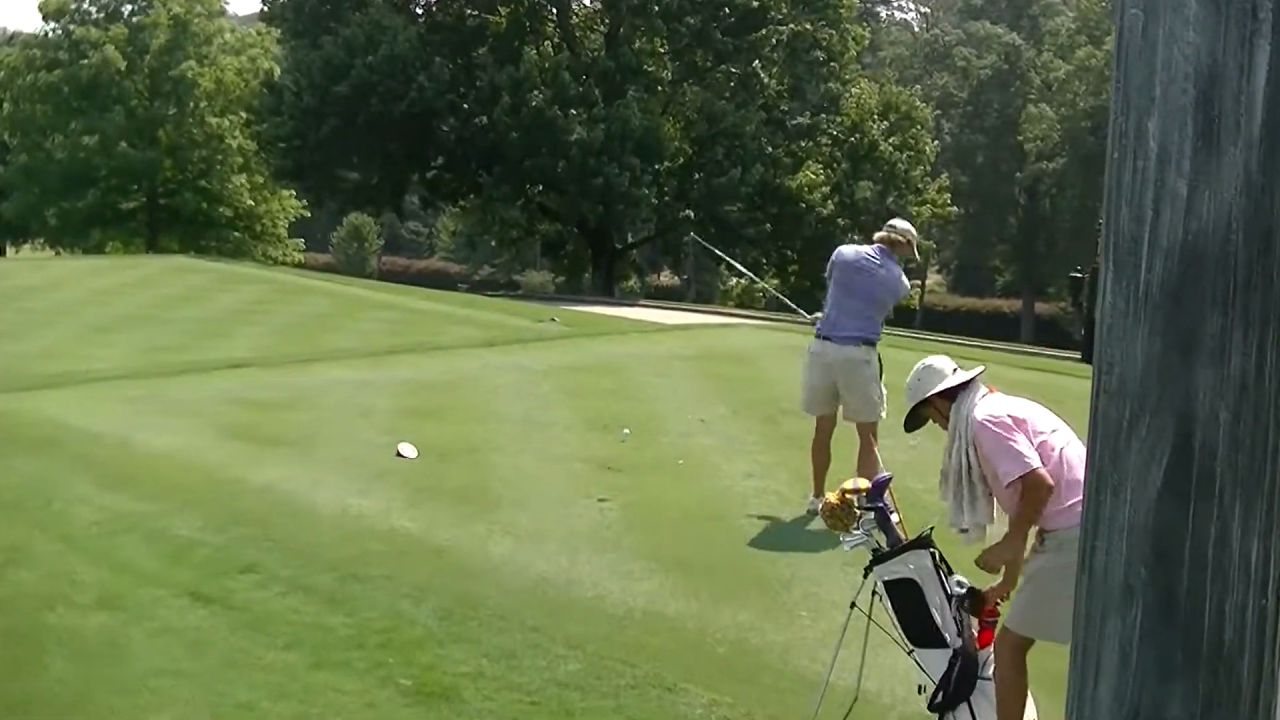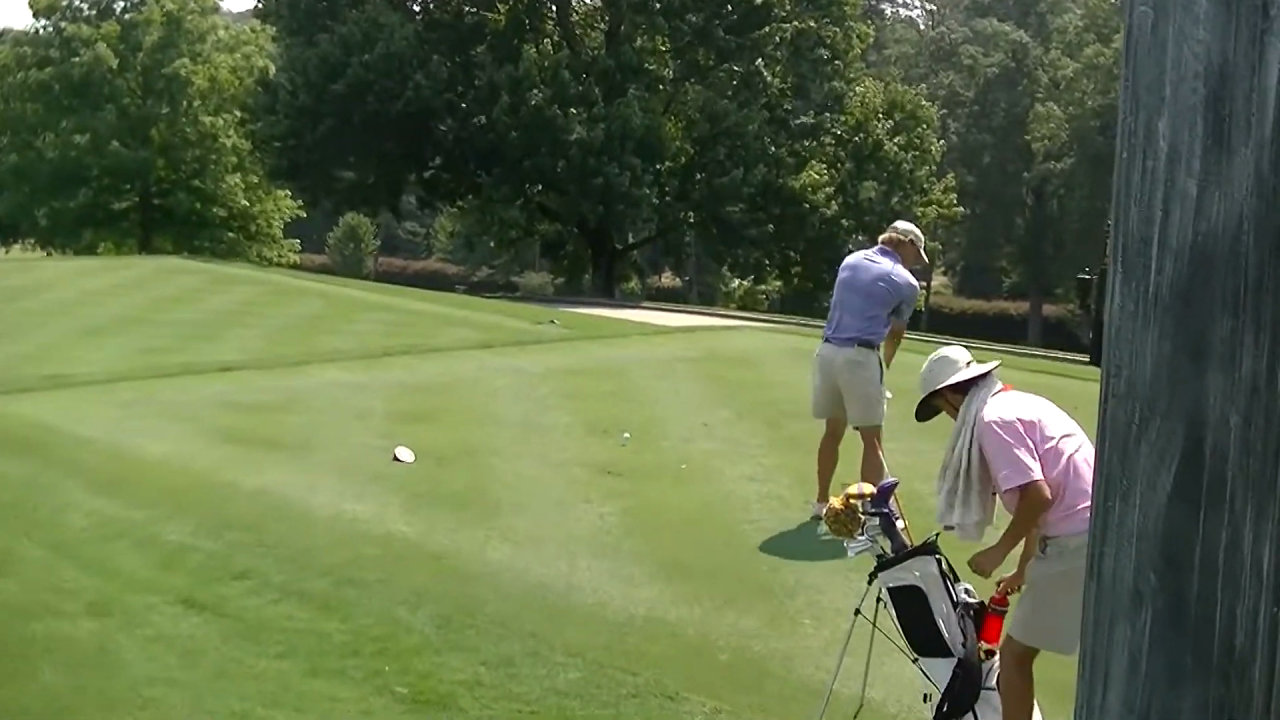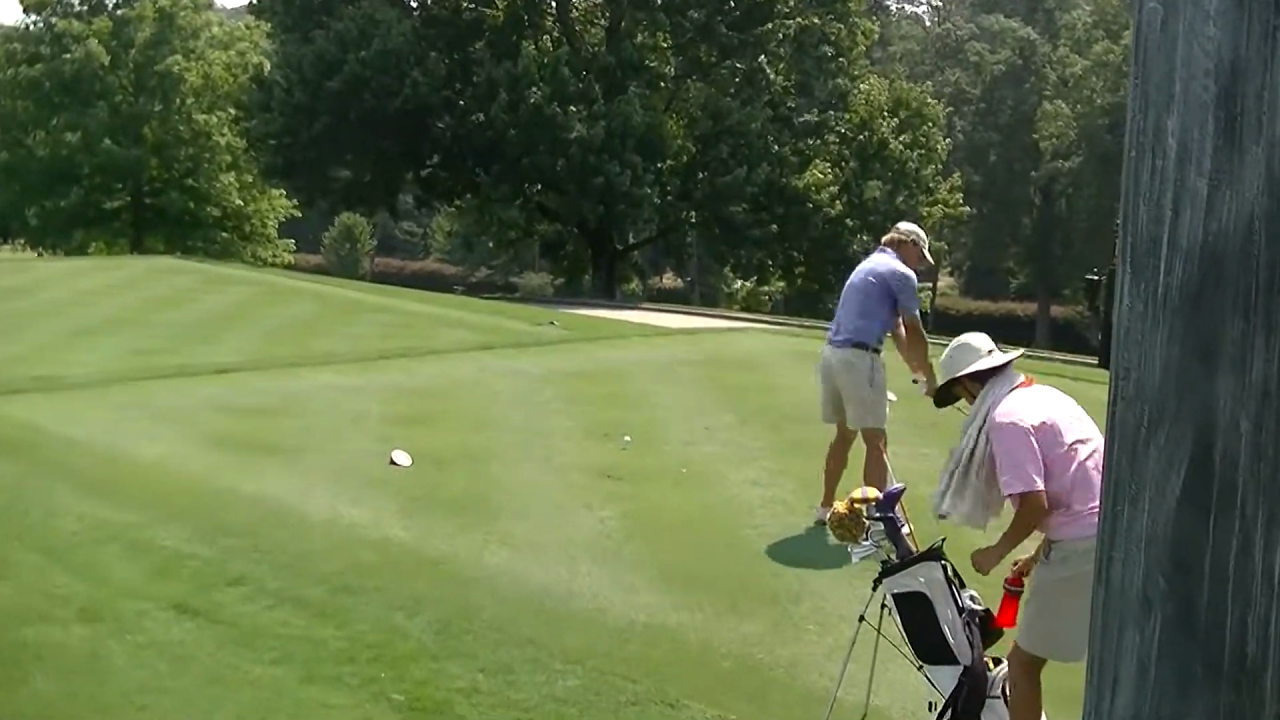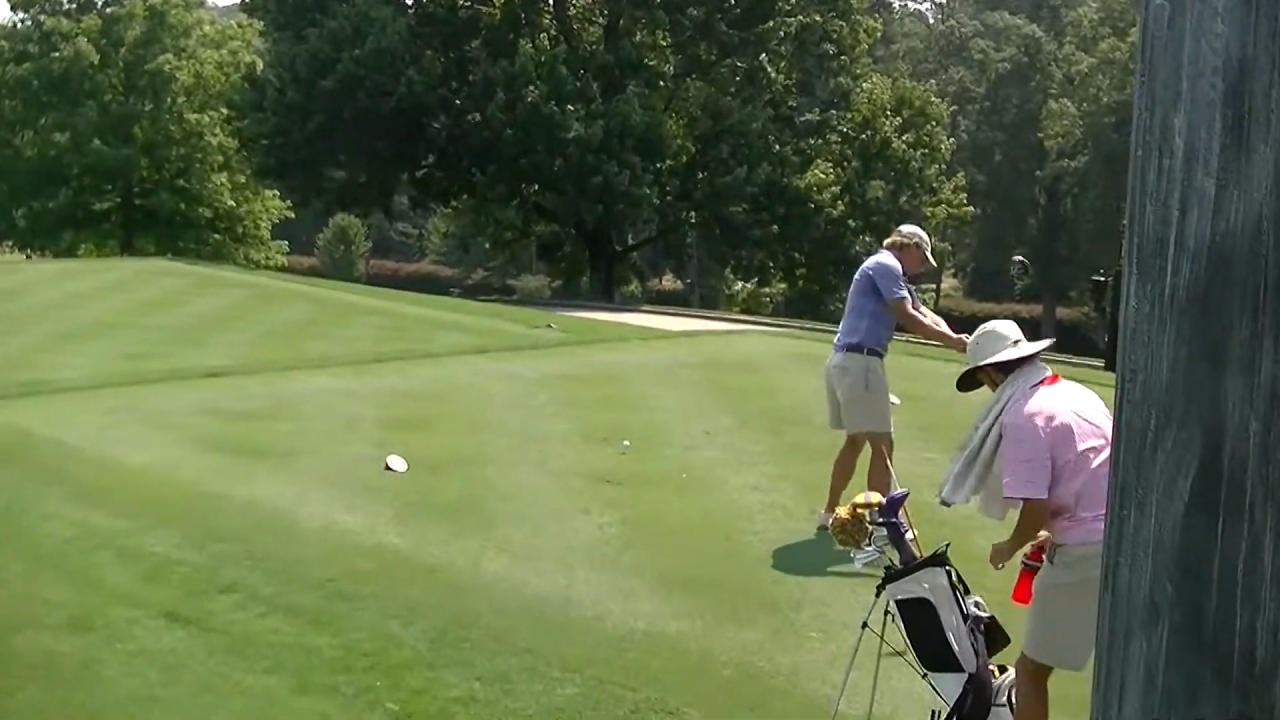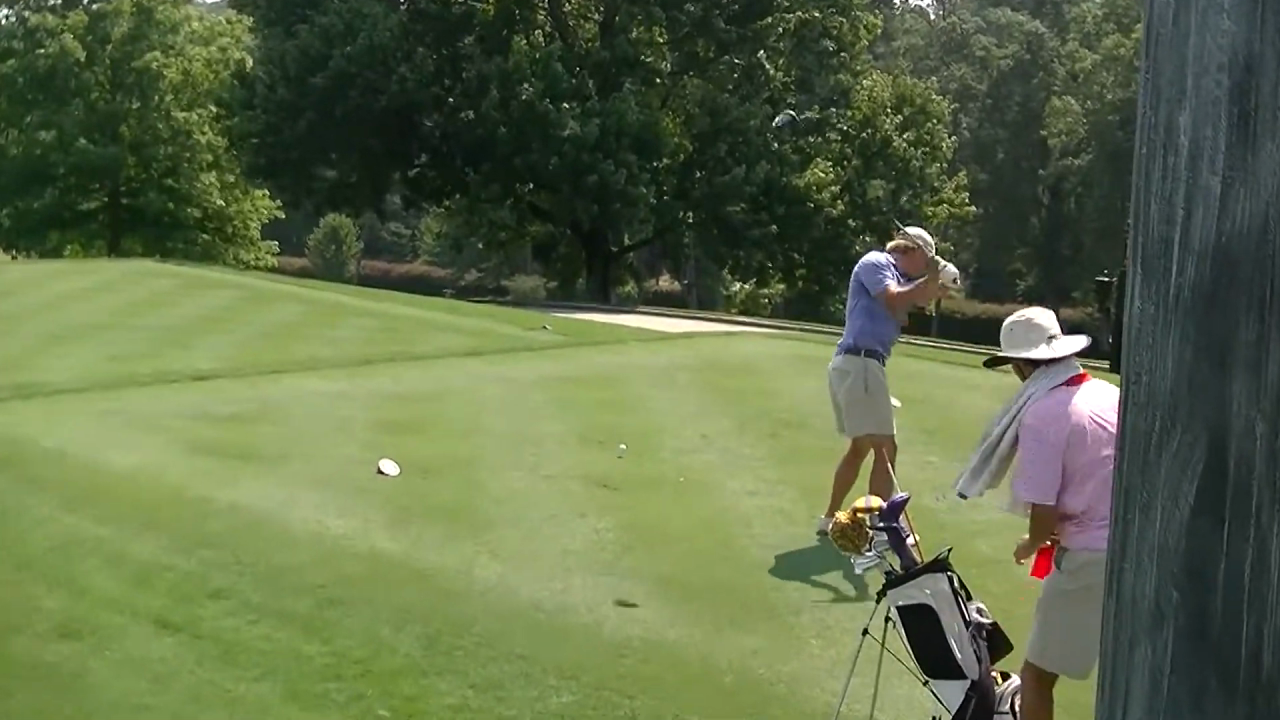
dt=0.1s
person 1, frame 1
left shoulder: (985, 419)
right shoulder: (1000, 411)
left elbow: (1039, 484)
left wrist: (1007, 548)
right wrist: (1010, 578)
left hip: (1071, 537)
left knee: (1009, 645)
person 1, frame 2
left shoulder: (994, 419)
right shoulder: (1023, 404)
left elbow: (1036, 497)
left wrist: (998, 552)
right wrist: (1026, 565)
left hip: (1074, 543)
left knee: (1015, 657)
person 1, frame 3
left shoulder: (1007, 417)
right shoulder: (1046, 398)
left elbow: (1034, 504)
left wrist: (999, 551)
right wrist: (1040, 555)
left hip: (1080, 549)
left knee: (1023, 663)
person 1, frame 4
left shoulder: (1022, 416)
right shoulder: (1081, 395)
left elbow: (1034, 507)
left wrist: (1009, 549)
left hip: (1084, 553)
left knee: (1032, 672)
person 1, frame 5
left shoulder: (1040, 416)
right shoulder: (1110, 394)
left elbow: (1044, 513)
right elbow: (1104, 481)
left wrist: (1032, 545)
left hip: (1089, 562)
left knee: (1036, 677)
person 2, frame 1
left shoulder: (843, 254)
right shoulder: (899, 282)
left hip: (821, 349)
right hip: (859, 356)
left knee: (823, 429)
right knee: (868, 436)
left ankle: (817, 498)
person 2, frame 2
left shoulder: (852, 261)
right shoulder: (907, 283)
right elbow: (896, 333)
right wrist: (885, 361)
left hip: (828, 352)
right hip: (861, 357)
left knee: (833, 433)
right knee: (871, 440)
left ankle: (821, 502)
person 2, frame 3
left shoulder: (870, 265)
right shoulder: (902, 275)
right elbow: (914, 332)
left wrist: (913, 366)
right wrist: (928, 373)
left hip: (833, 354)
right hip: (858, 358)
left knee: (844, 434)
right knee: (876, 443)
left ankle: (826, 508)
person 2, frame 4
left shoulder: (893, 275)
right shoulder: (885, 263)
left elbow: (923, 314)
right elbow: (907, 316)
left wrist: (952, 335)
right wrist: (950, 340)
left hip: (843, 362)
right hip: (860, 363)
left knee: (855, 441)
right knee: (881, 447)
left ankle: (830, 513)
person 2, frame 5
left shoulder: (907, 280)
right shoulder: (875, 262)
left elbow: (925, 297)
right elbow: (894, 303)
left wrist: (936, 279)
right wrist: (930, 279)
left hip: (863, 368)
right hip: (859, 366)
left knee: (860, 448)
right knee: (884, 450)
